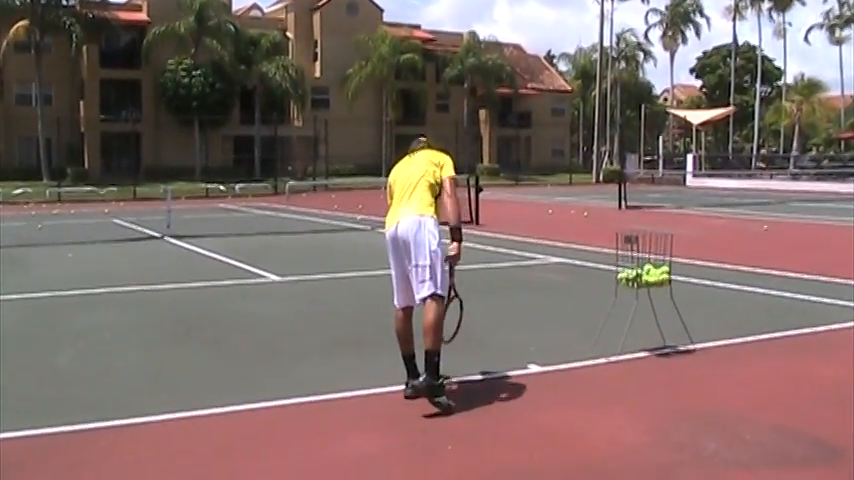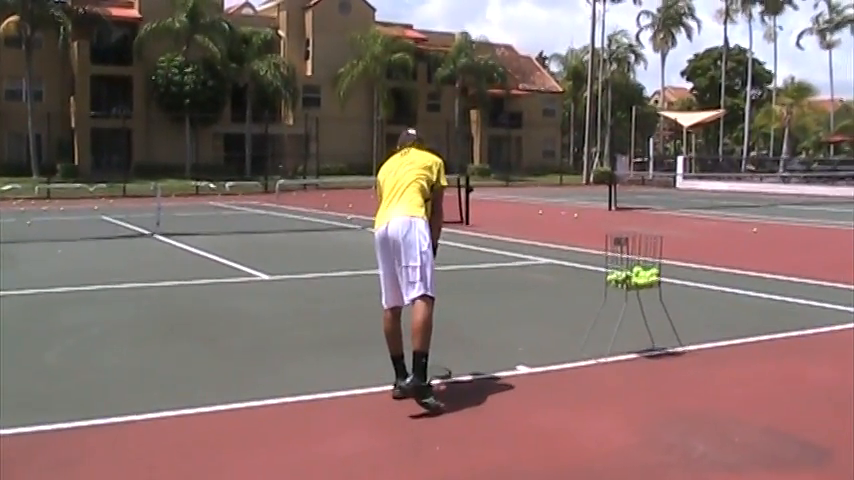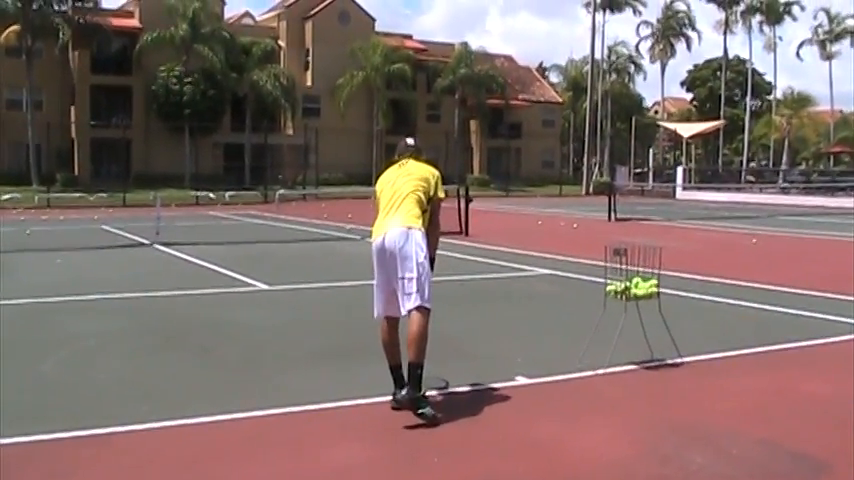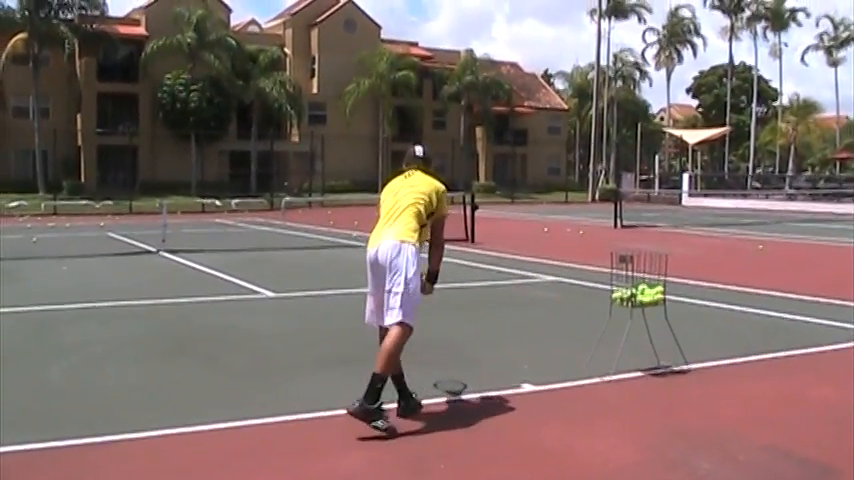
dt=0.5s
person 1, frame 1
left shoulder: (397, 168)
right shoulder: (440, 158)
right elbow: (449, 197)
right wrist: (456, 237)
left hip: (393, 226)
right hip: (419, 221)
left knee: (403, 305)
right knee: (433, 297)
left ankle: (412, 378)
right ankle: (431, 378)
person 1, frame 2
left shoulder: (386, 166)
right shoulder: (433, 160)
right elbow: (436, 211)
right wrist: (433, 246)
left hip: (382, 225)
right hip: (410, 223)
left knee: (391, 305)
right knee: (422, 298)
left ankle: (401, 378)
right ankle: (418, 379)
person 1, frame 3
left shoulder: (385, 177)
right shoulder: (430, 172)
right elbow: (433, 224)
right wrist: (430, 260)
left hip: (379, 237)
right hip: (407, 233)
left knee: (390, 316)
right knee: (418, 310)
left ankle: (401, 389)
right ankle: (413, 391)
person 1, frame 4
left shoulder: (391, 185)
right shoulder: (436, 187)
right elbow: (436, 240)
left wrist: (420, 273)
right wrist: (432, 276)
left hip: (375, 246)
right hip: (401, 247)
left knee: (386, 326)
right knee: (400, 325)
left ankle: (405, 398)
right ankle: (369, 401)
